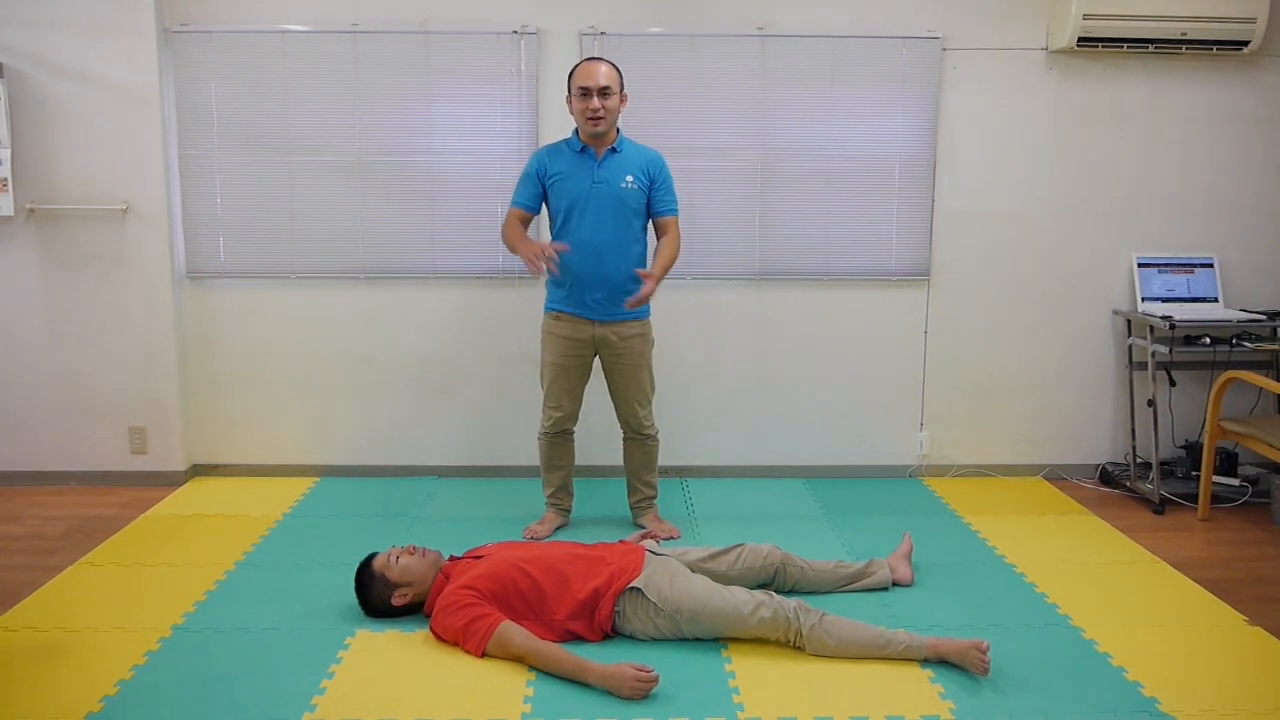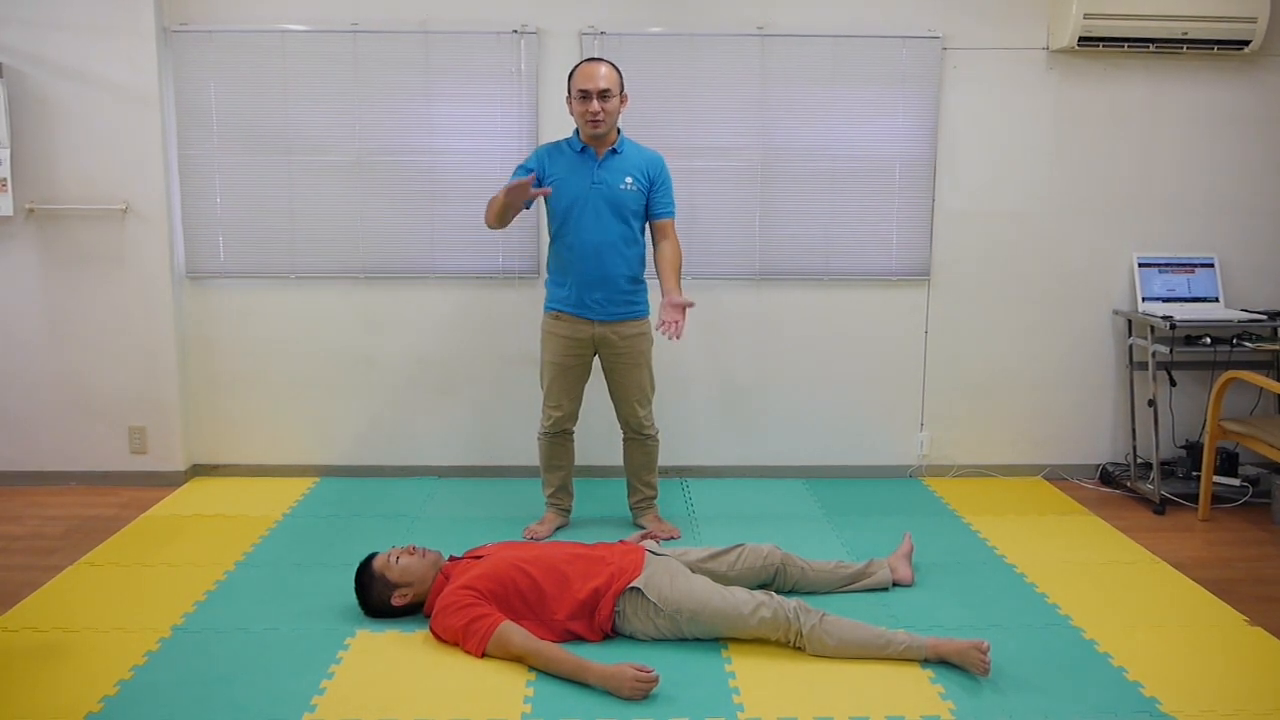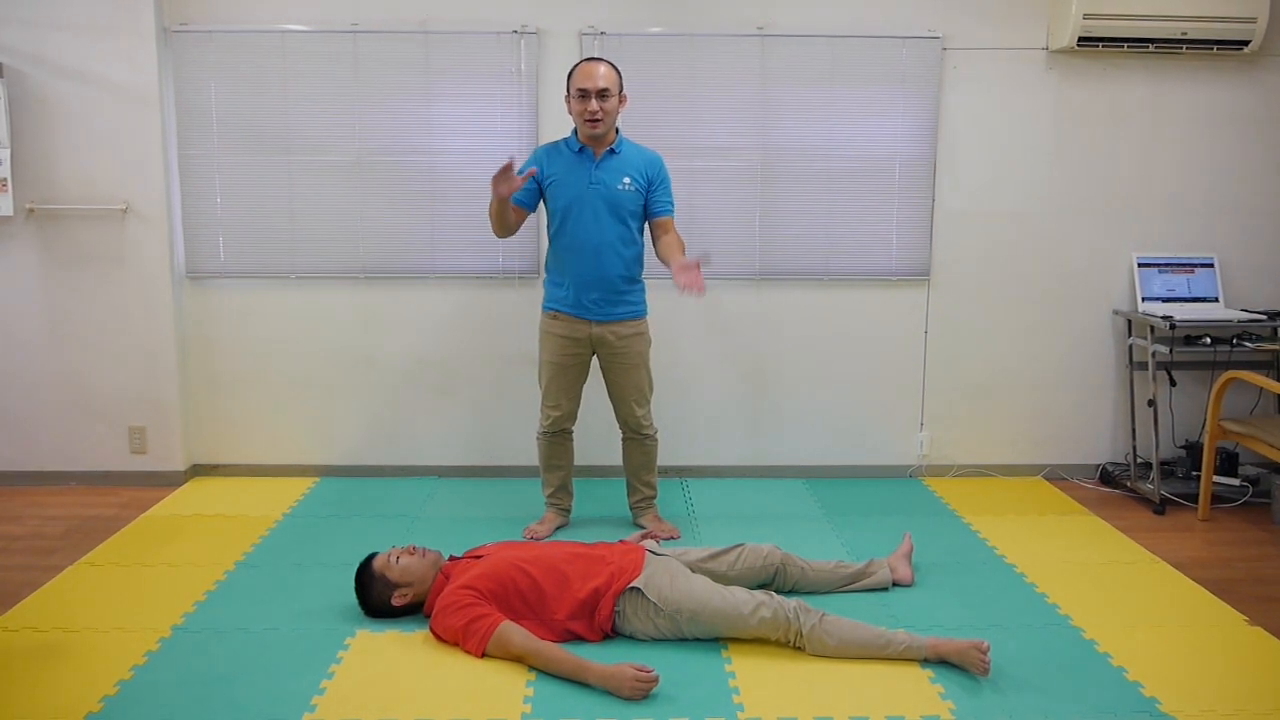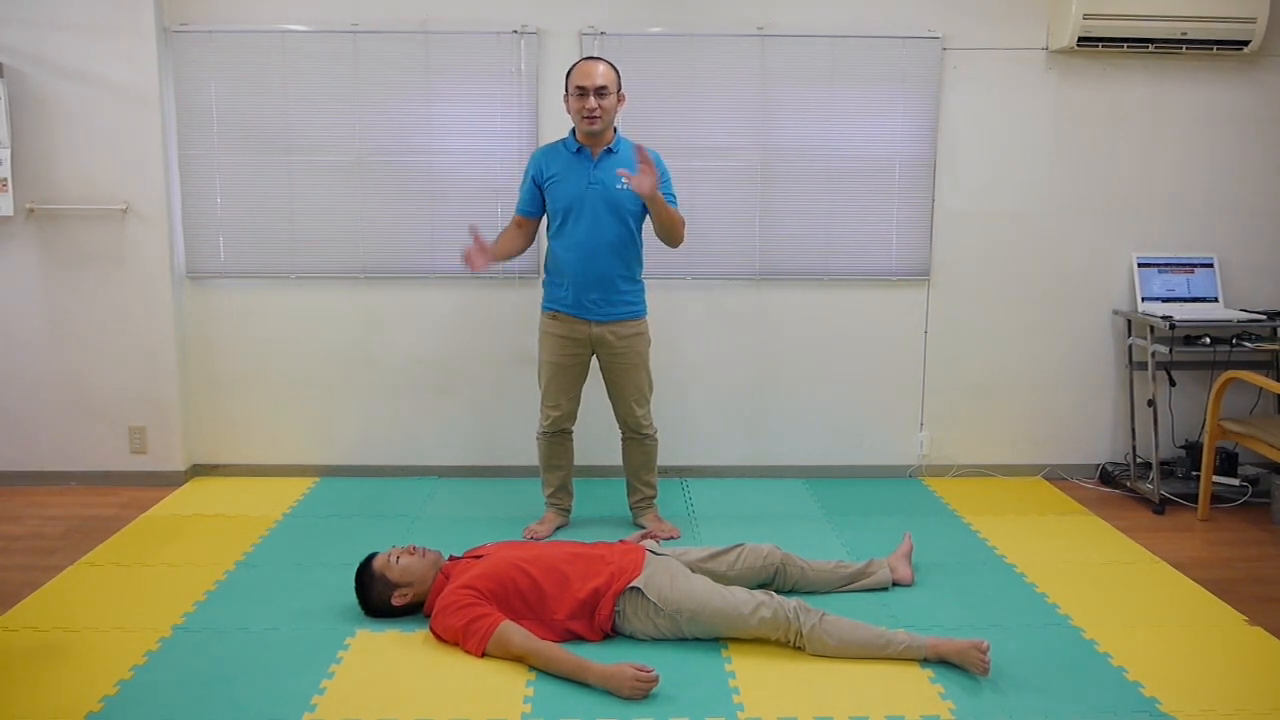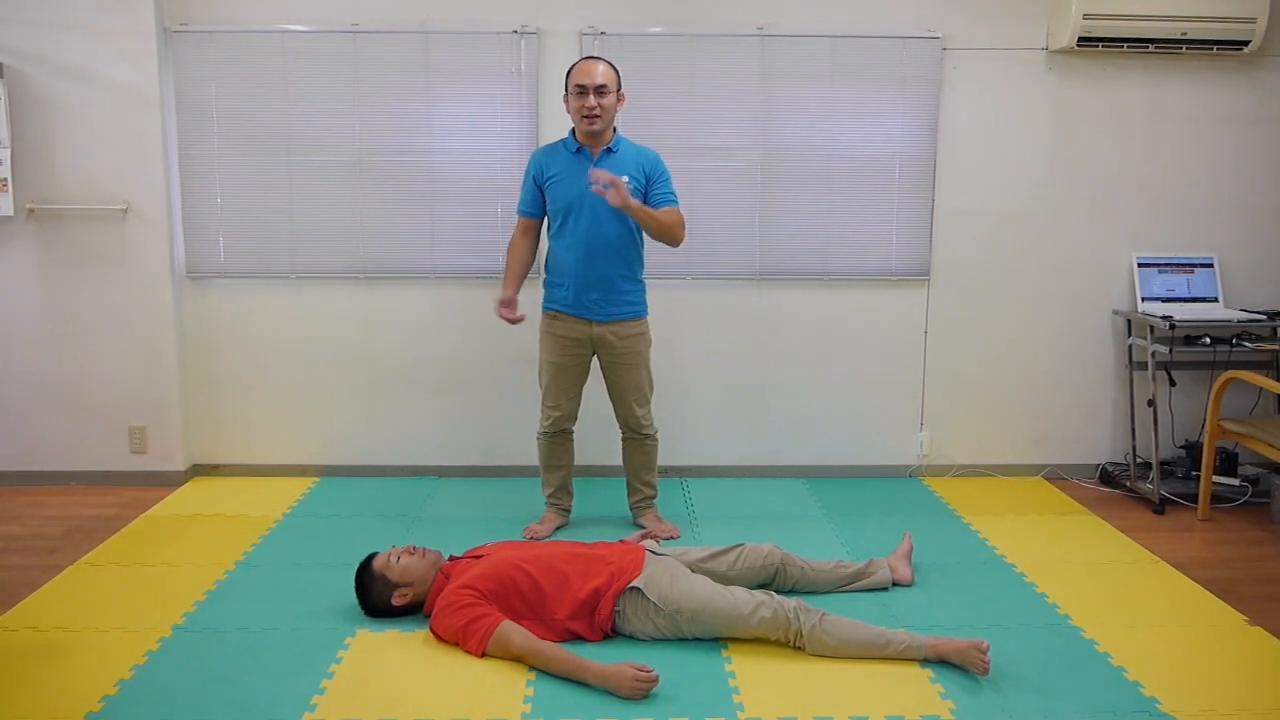
dt=0.3s
person 1, frame 1
left shoulder: (470, 561)
right shoulder: (453, 609)
right elbow: (524, 646)
left wrist: (622, 544)
right wrist: (601, 675)
left hip: (635, 560)
right hip: (633, 600)
left knee: (768, 560)
right knee: (784, 618)
left ankle: (886, 570)
right ankle: (935, 648)
person 1, frame 2
left shoulder: (469, 560)
right shoulder: (453, 610)
right elbow: (523, 646)
left wrist: (621, 543)
right wrist: (601, 675)
left hip: (636, 560)
right hip: (633, 599)
left knee: (770, 560)
right knee: (785, 617)
left ankle: (887, 569)
right ankle: (934, 646)
person 1, frame 3
left shoulder: (470, 561)
right shoulder: (453, 610)
right elbow: (524, 647)
left wrist: (618, 545)
right wrist: (601, 675)
left hip: (635, 561)
right hip: (633, 599)
left knee: (768, 559)
right knee: (784, 617)
left ankle: (886, 570)
right ankle: (934, 646)
person 1, frame 4
left shoulder: (470, 559)
right shoulder: (453, 610)
right elbow: (523, 646)
left wrist: (620, 543)
right wrist: (601, 675)
left hip: (637, 560)
right hip: (632, 600)
left knee: (769, 560)
right knee: (785, 618)
left ankle: (886, 569)
right ankle: (934, 647)
person 1, frame 5
left shoulder: (469, 561)
right shoulder: (453, 609)
right elbow: (524, 646)
left wrist: (621, 544)
right wrist: (602, 675)
left hip: (637, 560)
right hip: (633, 600)
left knee: (768, 559)
right knee: (785, 617)
left ankle: (886, 570)
right ankle: (934, 647)
person 2, frame 1
left shoulder: (650, 163)
right shoulder: (546, 161)
left elbow: (670, 233)
right elbow: (512, 225)
left wrist: (657, 275)
right wrist: (531, 250)
left hip: (628, 318)
right hip: (564, 316)
left knee: (640, 423)
right knee: (556, 422)
left ankle: (645, 508)
right ankle: (556, 507)
person 2, frame 2
left shoulder: (650, 164)
right shoulder: (546, 159)
left elbow: (665, 236)
right elbow: (493, 220)
left wrist: (671, 293)
right wrist: (510, 196)
left hip: (629, 318)
right hip: (564, 316)
left knee: (639, 424)
right knee: (556, 422)
left ankle: (646, 508)
right ankle: (556, 508)
person 2, frame 3
left shoulder: (648, 164)
right shoulder: (545, 159)
left elbow: (663, 232)
right elbow: (503, 229)
left wrist: (679, 264)
right wrist: (500, 196)
left hip: (626, 318)
right hip: (562, 316)
left knee: (638, 423)
right knee: (554, 421)
left ankle: (645, 507)
right ankle: (556, 507)
person 2, frame 4
left shoulder: (645, 162)
right shoulder: (545, 161)
left elbow: (675, 237)
right elbow: (522, 229)
left wrist: (650, 195)
right wrist: (490, 253)
left hip: (625, 318)
right hip: (561, 316)
left knee: (638, 423)
right knee: (555, 422)
left ankle: (646, 508)
right ankle: (556, 507)
person 2, frame 5
left shoulder: (646, 162)
right shoulder: (544, 162)
left elbow: (676, 234)
right elbow: (526, 233)
left wrist: (629, 205)
right wrist: (510, 290)
left hip: (625, 317)
right hip: (561, 316)
left knee: (638, 423)
right knee: (555, 421)
left ankle: (645, 507)
right ankle: (556, 507)
